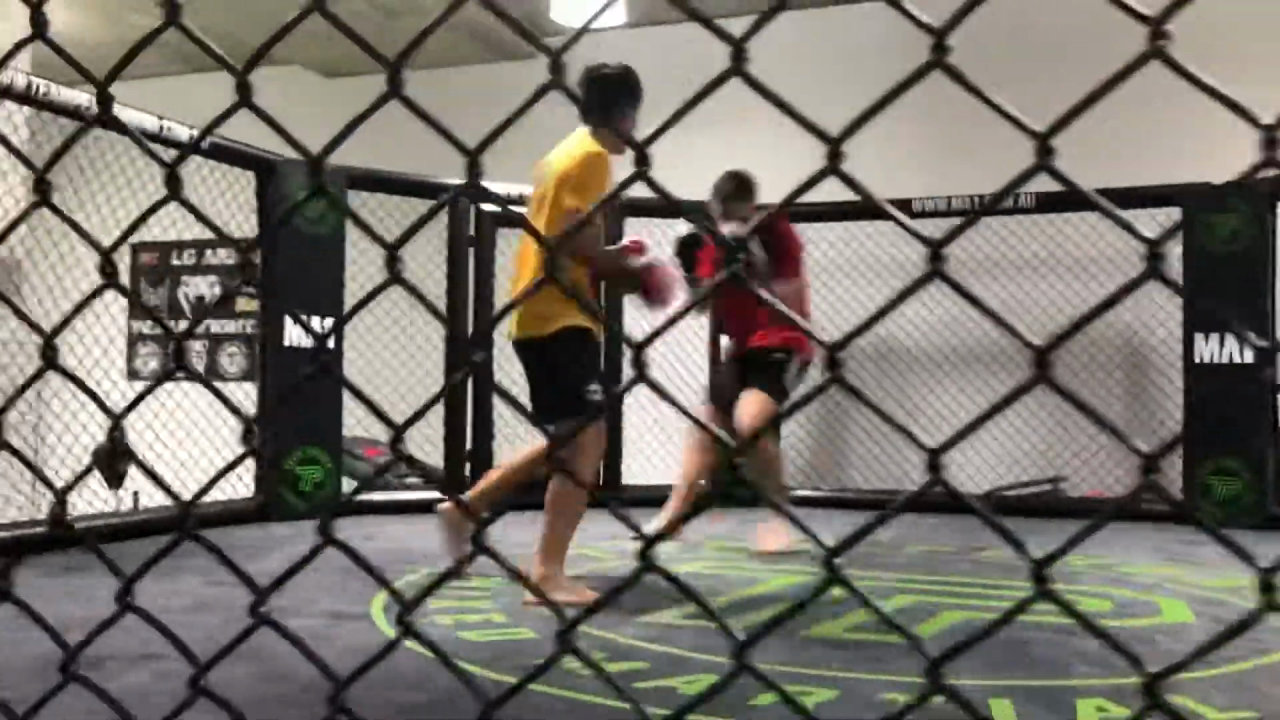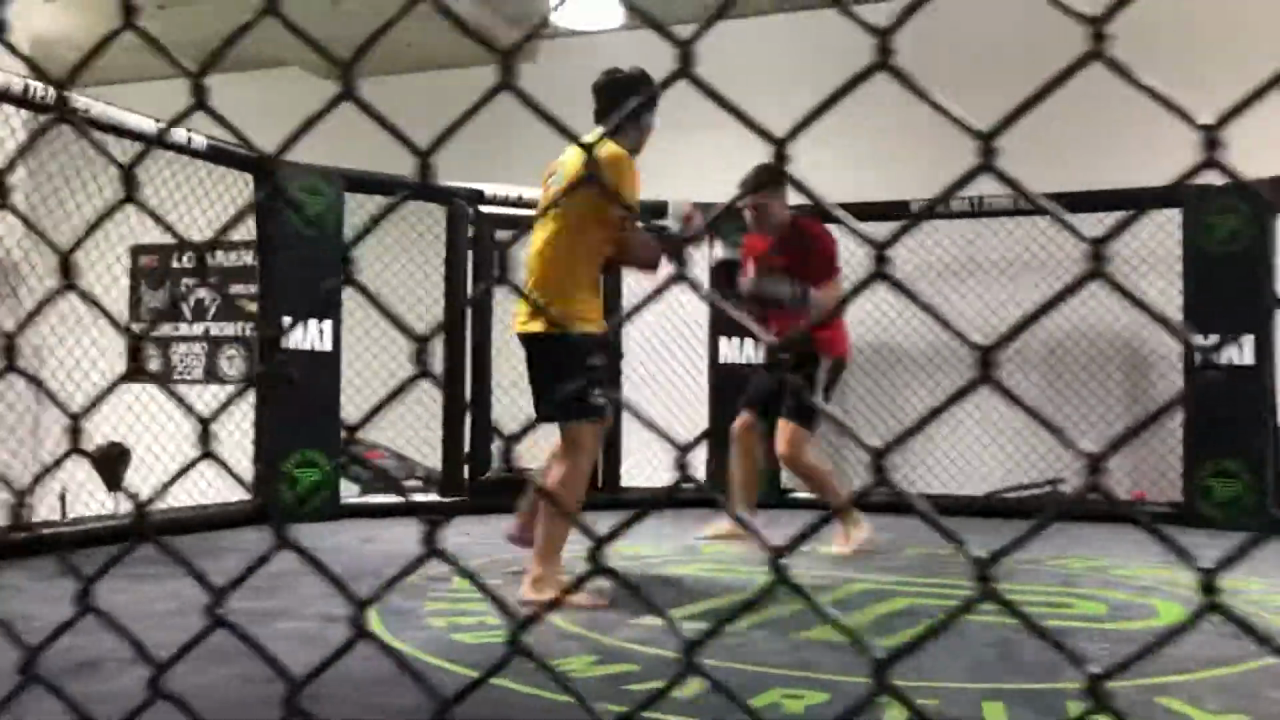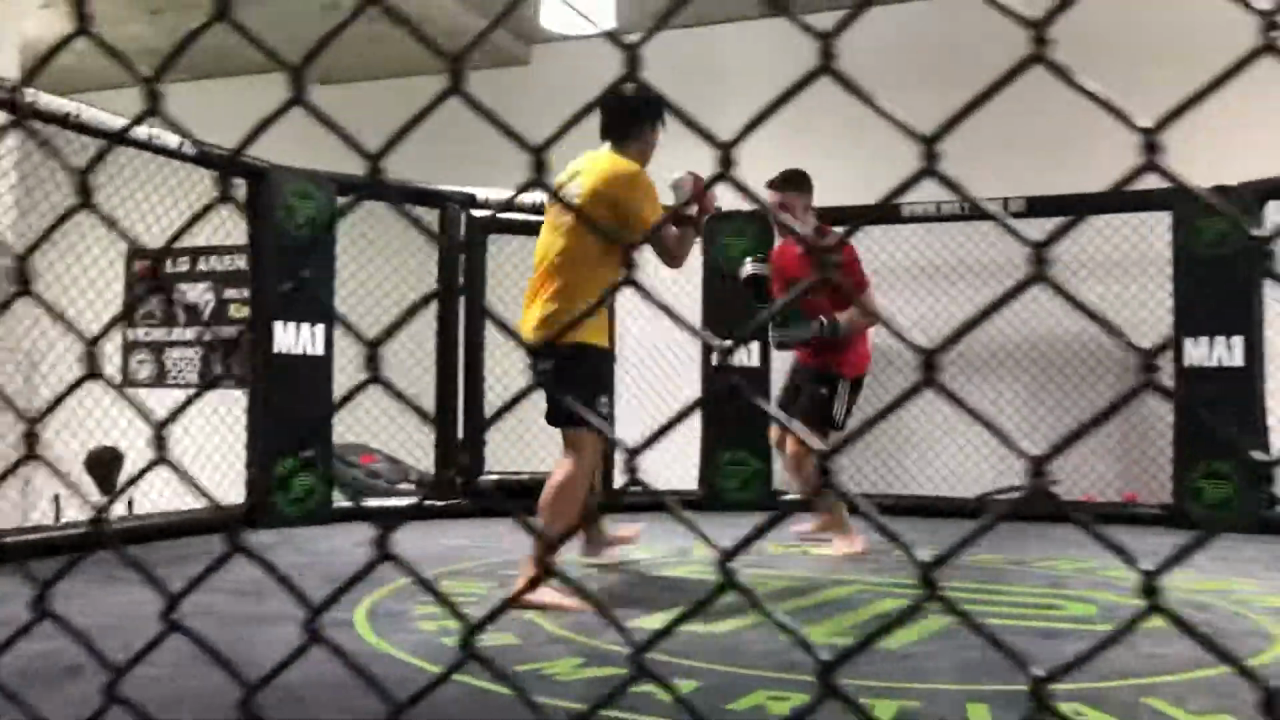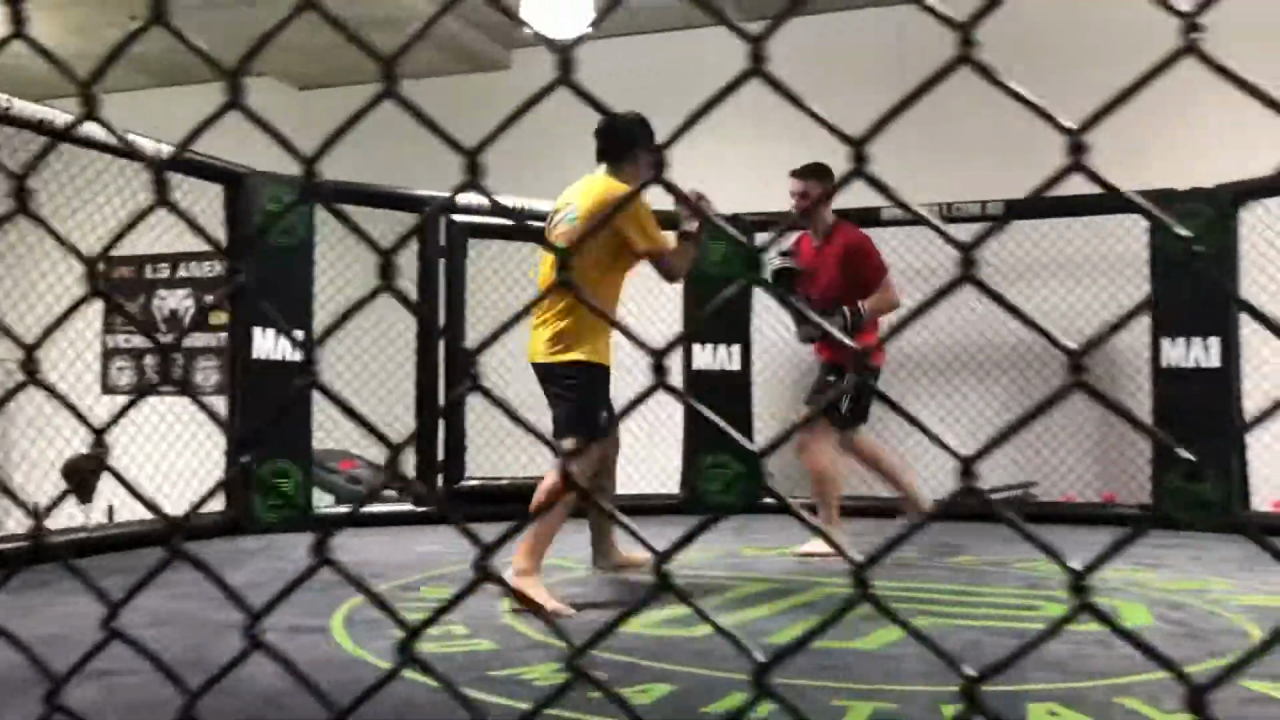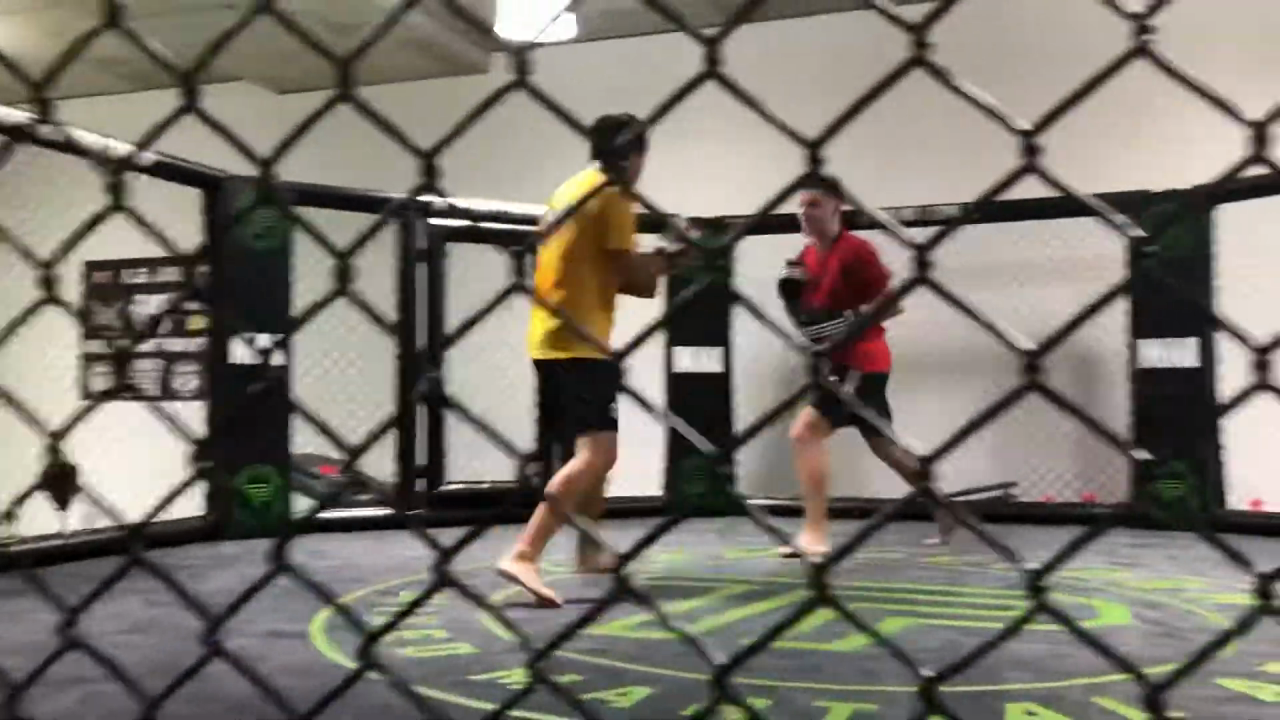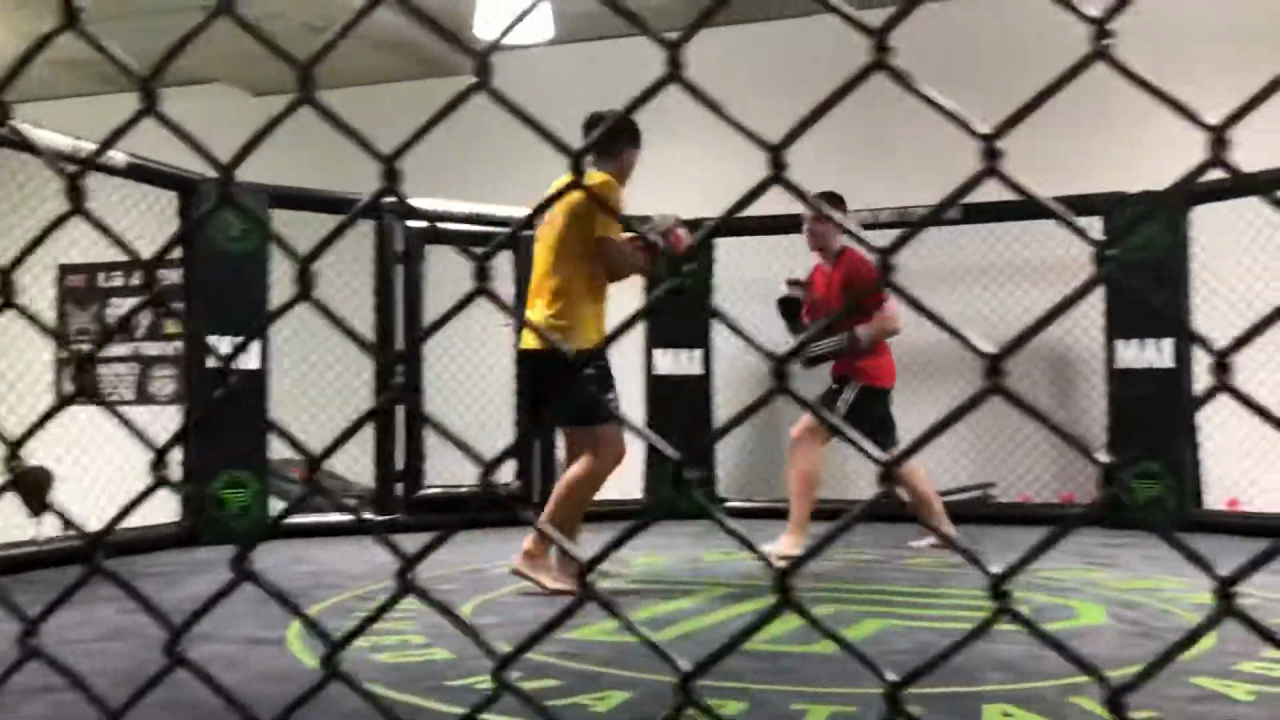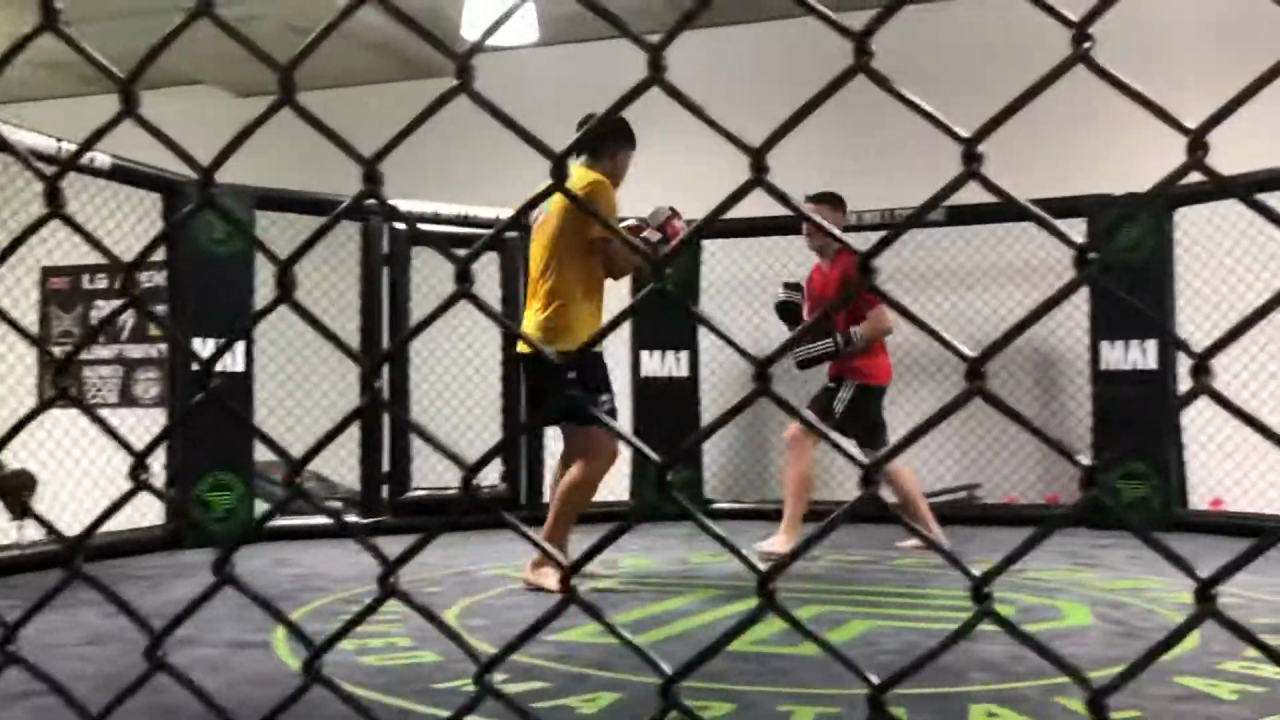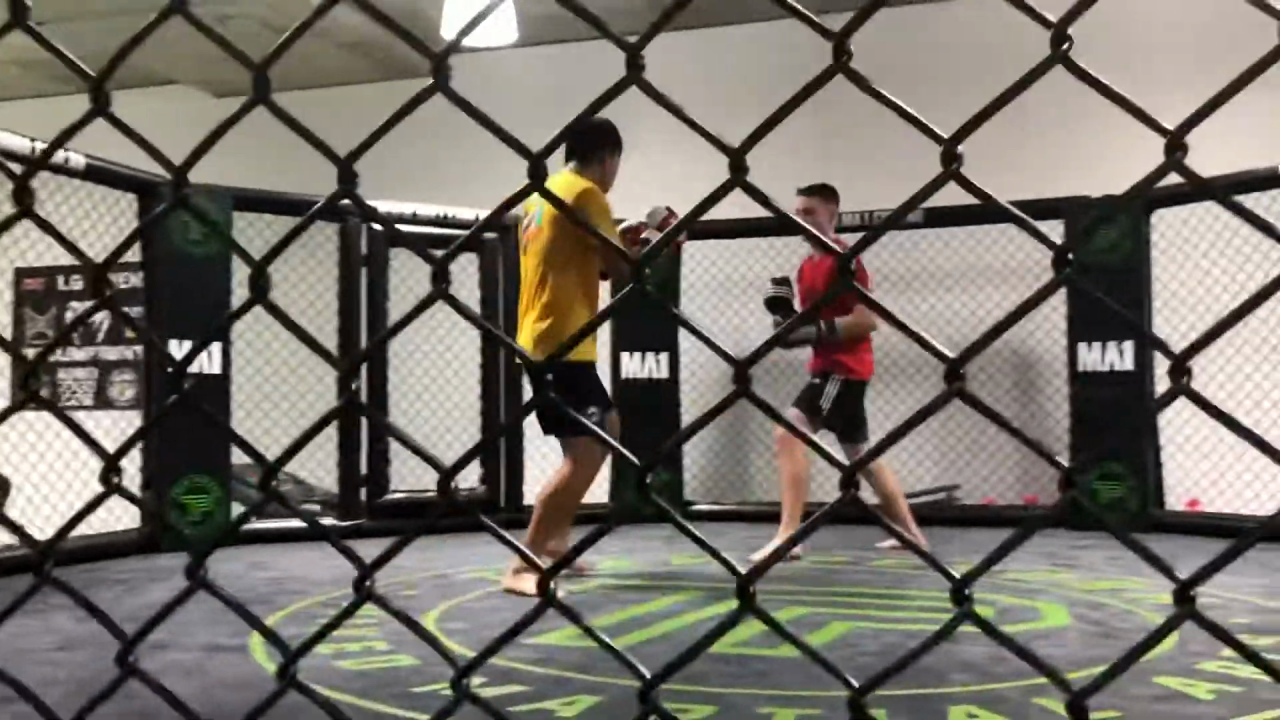
dt=0.1s
person 1, frame 1
left shoulder: (566, 152)
right shoulder: (591, 157)
right elbow: (578, 244)
left wrist: (613, 262)
right wrist: (635, 274)
left hip: (539, 316)
right hip: (559, 319)
left knee: (566, 441)
right knee: (587, 444)
left ankle: (464, 507)
right ankle: (548, 577)
person 1, frame 2
left shoulder: (577, 156)
right shoulder: (613, 161)
right elbow: (638, 252)
left wrist: (646, 245)
right wrist: (680, 239)
left hip: (546, 314)
right hip: (569, 319)
left knee: (582, 431)
right knee: (583, 441)
left ankle: (529, 520)
right ankle: (543, 577)
person 1, frame 3
left shoulder: (580, 168)
right shoulder: (629, 176)
right elbow: (672, 253)
left wrist: (673, 213)
right wrist: (695, 214)
left hip: (549, 321)
right hip: (572, 328)
left knee: (593, 434)
right knee: (584, 448)
left ankle: (593, 530)
right ankle: (534, 577)
person 1, frame 4
left shoulder: (576, 193)
right shoulder: (625, 196)
right elbow: (673, 268)
right wrist: (692, 230)
left hip: (554, 342)
right hip: (577, 347)
left knee: (600, 446)
right knee: (581, 459)
left ankle: (605, 548)
right ankle: (525, 566)
person 1, frame 5
left shoulder: (569, 191)
right shoulder: (610, 196)
right elbow: (636, 276)
left wrist: (639, 272)
right wrist: (670, 258)
left hip: (553, 339)
right hip: (578, 344)
left knee: (590, 444)
right knee: (596, 452)
left ankle: (589, 551)
right ankle: (523, 554)
person 1, frame 6
left shoulder: (563, 187)
right shoulder: (601, 186)
right elbow: (620, 264)
left wrist: (635, 252)
left hip: (543, 336)
right hip: (572, 338)
left knee: (582, 445)
right knee: (604, 449)
left ankle: (561, 553)
right ankle: (534, 551)
person 1, frame 7
left shoulder: (556, 188)
right shoulder: (594, 185)
right elbow: (618, 261)
left wrist: (634, 249)
left hip: (542, 336)
right hip: (567, 339)
left knee: (579, 444)
right knee: (598, 450)
left ankle: (559, 552)
right ankle: (544, 559)
person 1, frame 8
left shoulder: (542, 195)
right shoulder: (585, 193)
right elbow: (619, 268)
left wrist: (619, 250)
left hip: (543, 342)
right hip: (561, 346)
left knee: (605, 430)
right knee: (582, 457)
left ankle: (555, 543)
right ankle: (520, 567)
person 2, frame 1
left shoulder: (778, 233)
right shoulder: (713, 240)
left elbow: (787, 297)
right elbow: (702, 301)
left wrist: (751, 258)
right wrist: (690, 264)
left hip: (784, 345)
right hip: (742, 346)
left knee: (750, 420)
right knee: (707, 426)
left ankle: (778, 516)
right ankle: (674, 513)
person 2, frame 2
left shoulder: (812, 236)
right shoulder: (753, 243)
left elbow: (831, 301)
right elbow: (751, 303)
left wrist: (788, 293)
right wrist: (734, 282)
left hip: (819, 353)
right hip: (783, 351)
left knee: (790, 448)
right knee: (741, 430)
left ankle: (851, 521)
right ankle: (739, 517)
person 2, frame 3
left shoulder: (834, 251)
right shoulder: (780, 254)
left elbow: (868, 314)
right elbow: (783, 312)
left wrist: (820, 329)
left hip: (840, 365)
right hip: (809, 361)
left knee: (800, 449)
right knee: (780, 438)
left ankle: (846, 533)
right ankle: (827, 516)
person 2, frame 4
left shoulder: (853, 242)
right shoulder: (799, 246)
left elbow: (890, 298)
right elbow: (802, 307)
left wrist: (844, 318)
right wrist: (784, 284)
left hip: (856, 355)
right hip: (834, 356)
left knee: (810, 435)
right knee: (849, 437)
left ankle: (831, 533)
right ankle: (916, 501)
person 2, frame 5
left shoulder: (856, 251)
right shoulder: (807, 254)
left elbow: (893, 304)
right elbow: (806, 318)
left wrist: (845, 324)
right wrist: (792, 296)
left hip: (860, 361)
right hip: (847, 361)
left knee: (803, 433)
right knee: (884, 445)
left ankle: (815, 535)
right ankle: (947, 514)
person 2, frame 6
left shoulder: (856, 267)
right shoulder: (816, 275)
left elbow: (890, 324)
right elbow: (809, 334)
left wrist: (840, 343)
right wrist: (794, 313)
left hip: (865, 376)
right hip: (856, 376)
left knee: (803, 437)
right knee: (893, 455)
left ankle: (794, 538)
right ankle: (943, 527)
person 2, frame 7
left shoulder: (852, 266)
right shoulder: (816, 274)
left elbow: (883, 324)
right elbow: (810, 334)
left wrist: (836, 345)
right wrist: (791, 314)
left hip: (861, 374)
right hip: (853, 374)
left knee: (798, 436)
right knee: (879, 456)
left ankle: (788, 536)
right ankle: (930, 530)
person 2, frame 8
left shoulder: (842, 261)
right shoulder: (807, 266)
left elbow: (866, 321)
right elbow: (807, 320)
left wrist: (814, 328)
right wrist: (785, 308)
left hip: (844, 368)
right hip: (829, 368)
left knee: (788, 436)
right knee: (856, 452)
left ankle: (787, 537)
right ankle: (910, 531)
